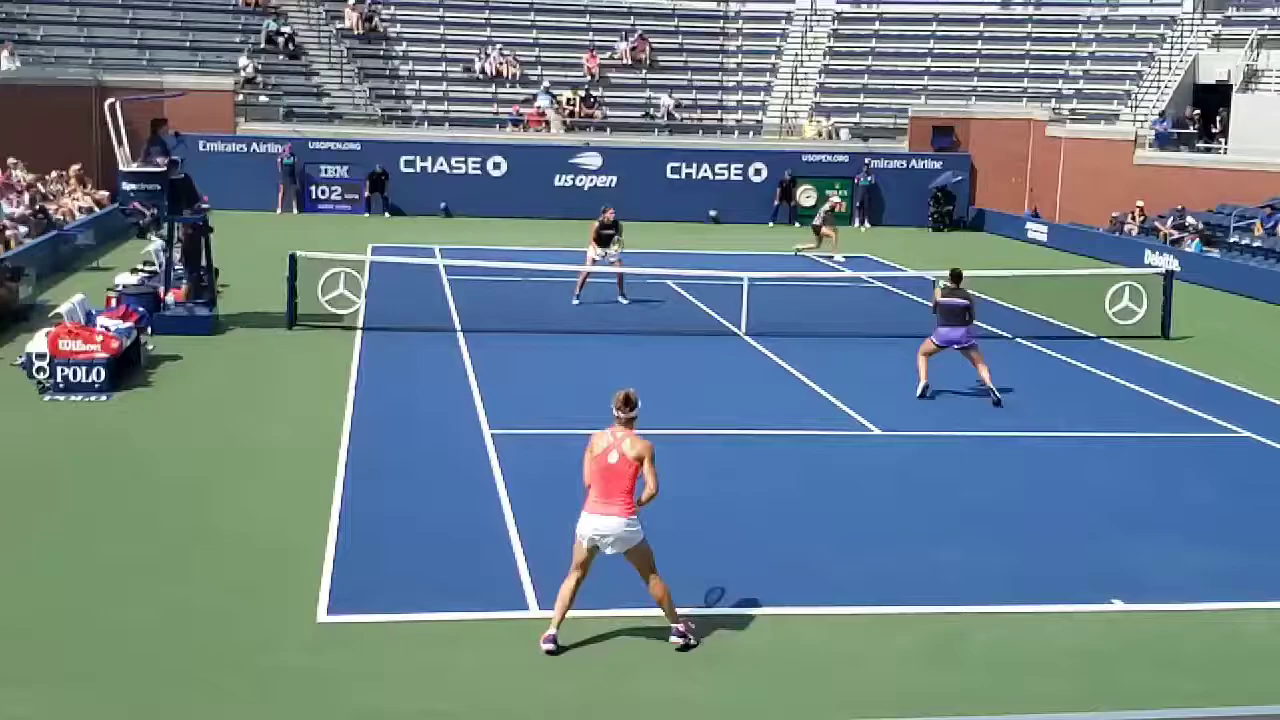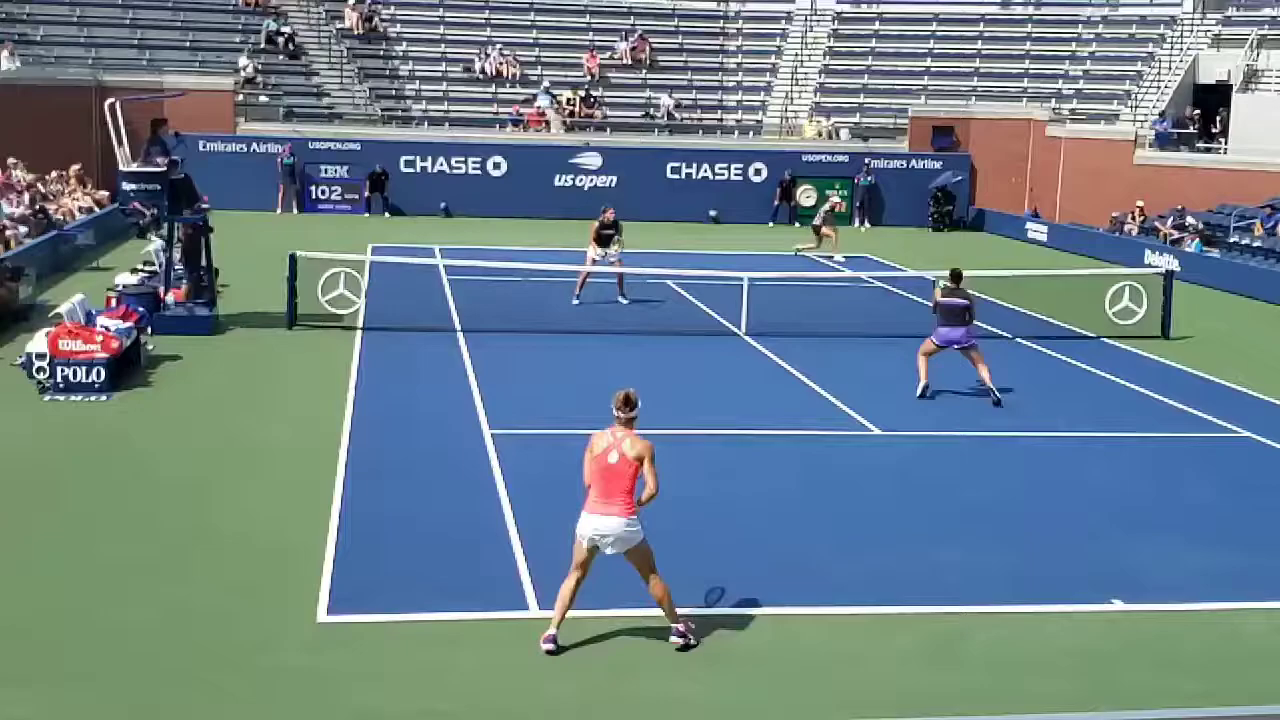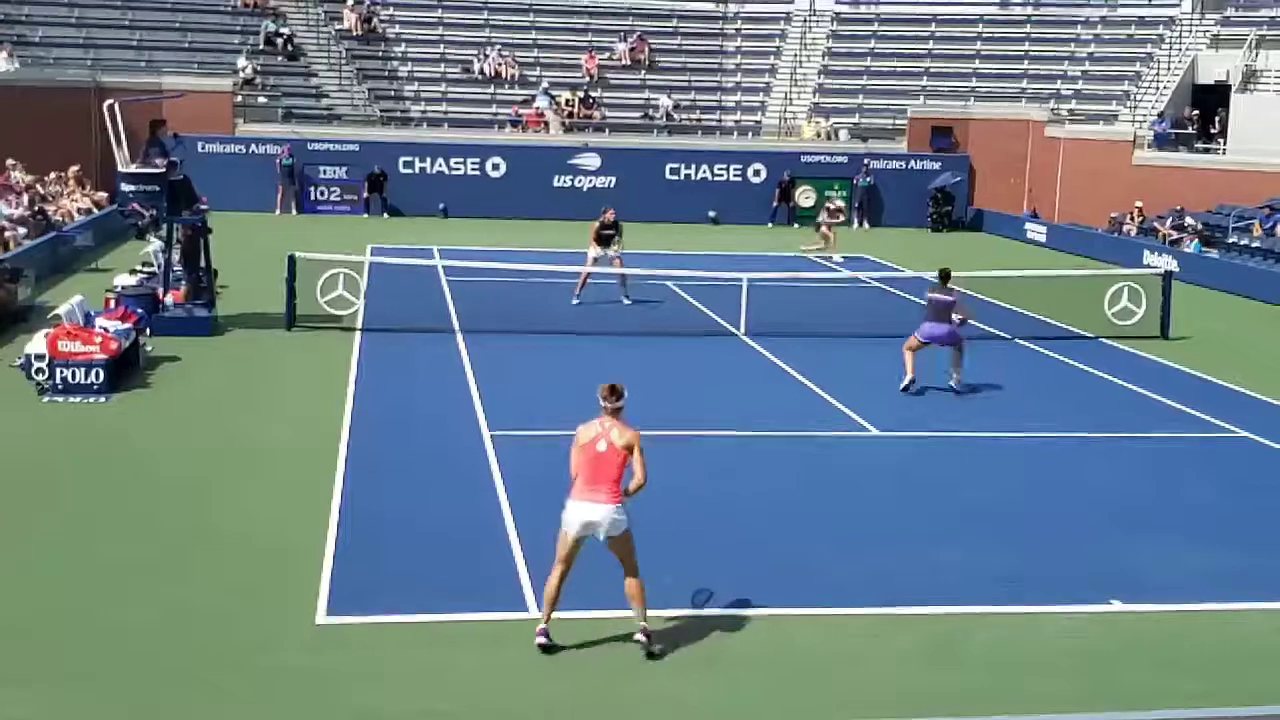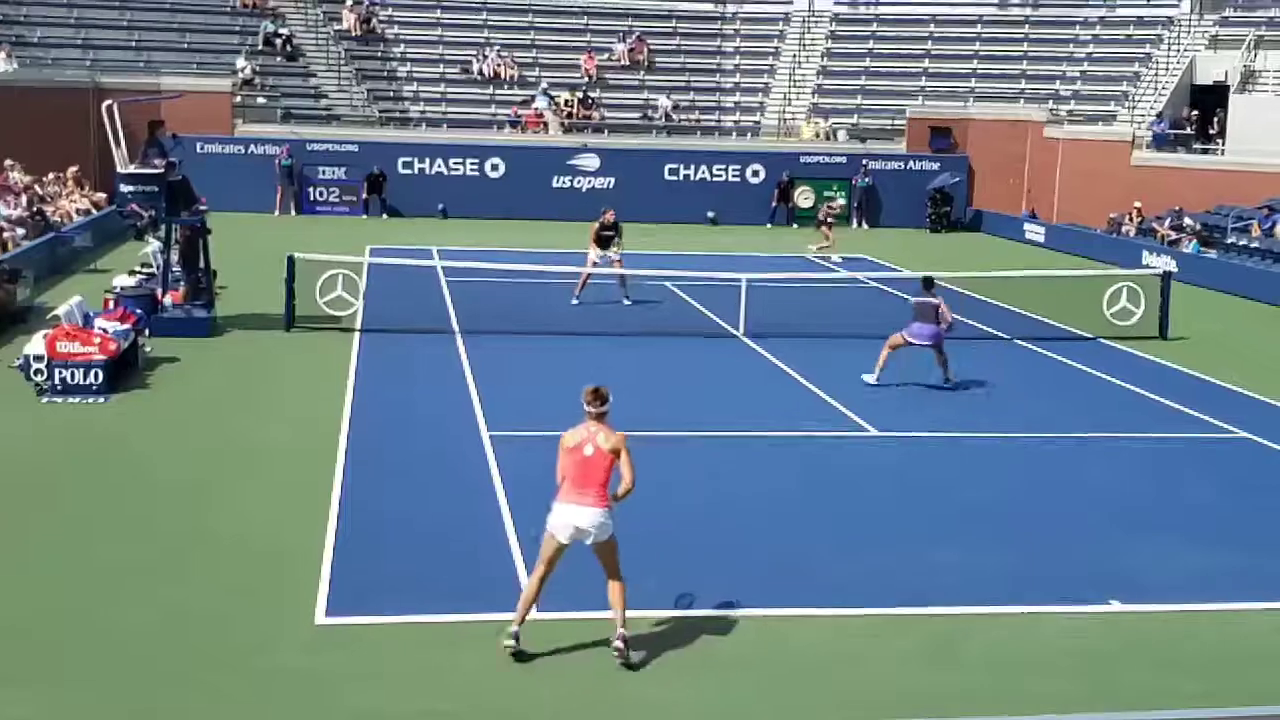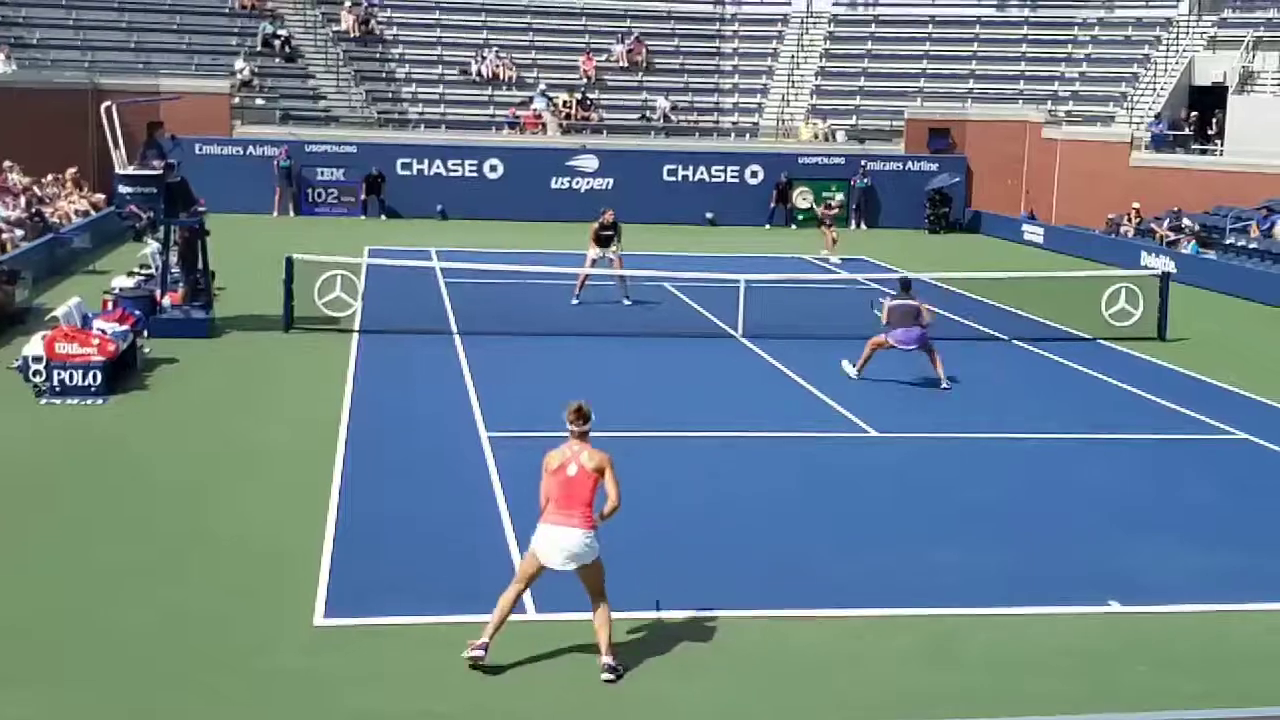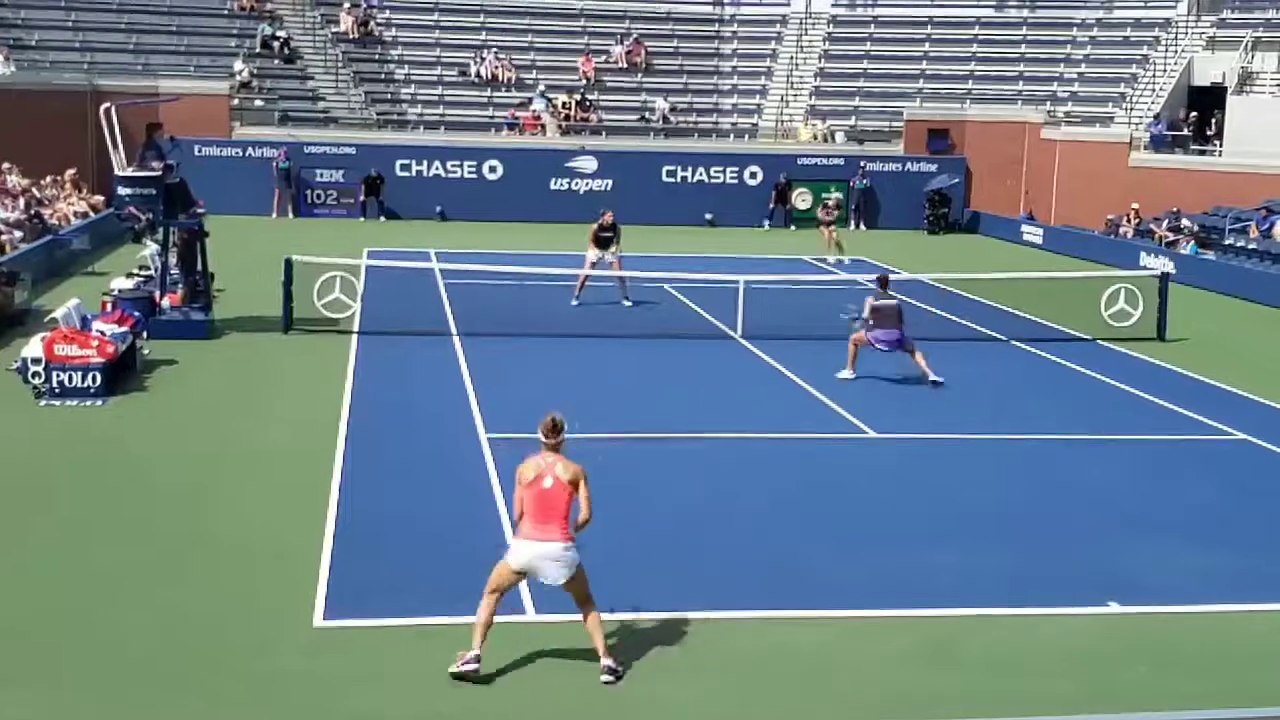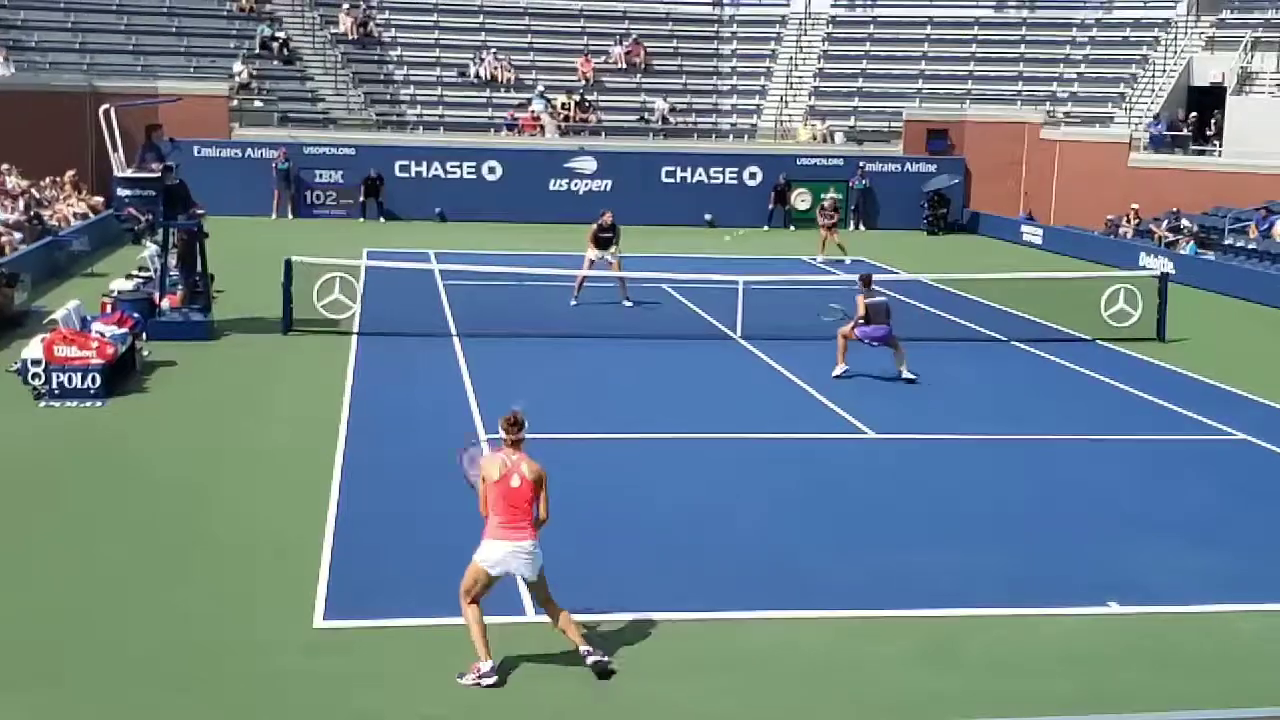
dt=0.1s
person 1, frame 1
left shoulder: (596, 439)
right shoulder: (643, 446)
left elbow: (587, 481)
right elbow: (652, 489)
left hip: (591, 518)
right hip: (623, 522)
left knee: (575, 574)
right knee: (651, 575)
left ankle: (551, 634)
right ankle: (677, 628)
person 1, frame 2
left shoulder: (596, 439)
right shoulder: (643, 446)
left elbow: (588, 481)
right elbow: (652, 489)
left hip: (591, 518)
right hip: (623, 522)
left knee: (576, 574)
right knee: (651, 575)
left ankle: (551, 633)
right ankle: (677, 628)
person 1, frame 3
left shoulder: (582, 431)
right shoulder: (632, 436)
left elbow: (575, 474)
right elbow: (640, 479)
left hip: (578, 507)
right hip: (609, 510)
left knee: (560, 568)
right knee: (632, 570)
left ankle: (543, 629)
right ankle: (643, 628)
person 1, frame 4
left shoulder: (567, 436)
right shoulder: (617, 439)
left elbow: (561, 479)
right elbow: (628, 482)
right wrist: (614, 499)
left hip: (564, 510)
right hip: (596, 515)
left knee: (541, 571)
right knee: (614, 576)
left ankle: (514, 630)
right ankle: (620, 635)
person 1, frame 5
left shoulder: (551, 457)
right shoulder: (601, 459)
left elbow: (544, 503)
right elbow: (613, 502)
right wrist: (598, 518)
left hip: (548, 533)
right hip: (580, 536)
left knee: (516, 588)
right knee: (598, 598)
left ankle: (483, 643)
right ankle: (607, 661)
person 1, frame 6
left shoulder: (525, 467)
right shoulder: (575, 471)
left elbow: (518, 515)
right elbow: (585, 515)
left hip: (526, 545)
right hip: (559, 547)
left knee: (491, 596)
right knee: (586, 604)
left ankle: (473, 656)
right ankle: (606, 663)
person 1, frame 7
left shoulder: (486, 464)
right shoulder: (536, 469)
left elbow: (485, 511)
right elbow: (542, 517)
left hip: (494, 546)
right hip: (526, 547)
left knee: (468, 599)
right knee: (546, 602)
left ankle: (485, 666)
right ankle: (588, 651)
